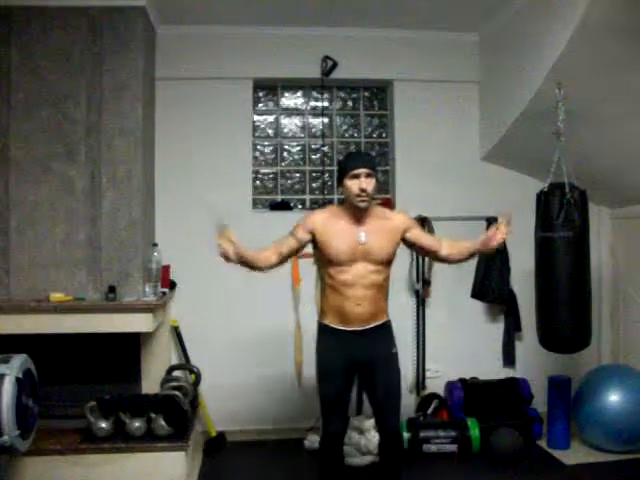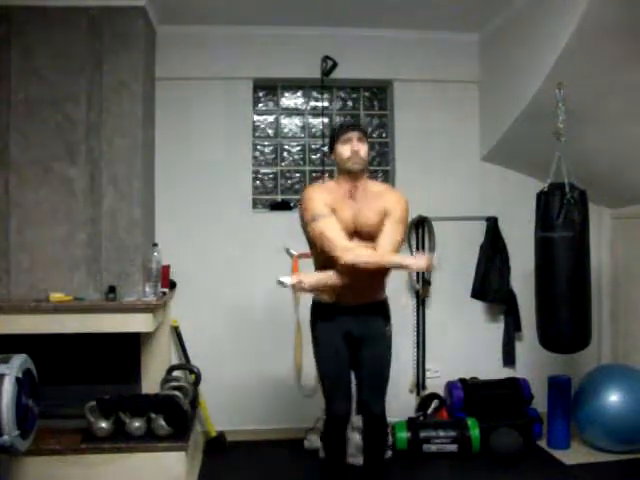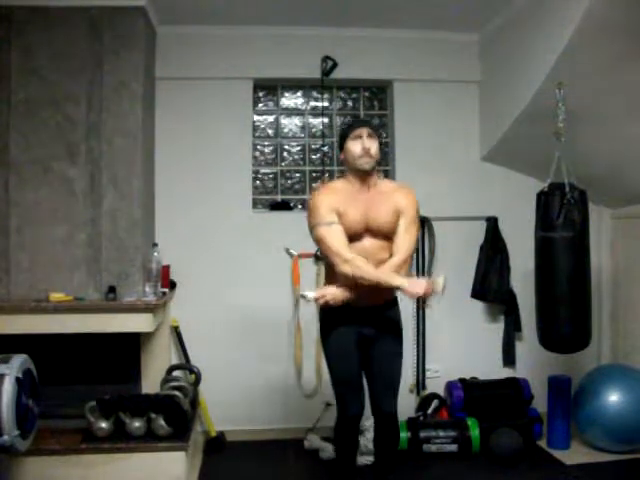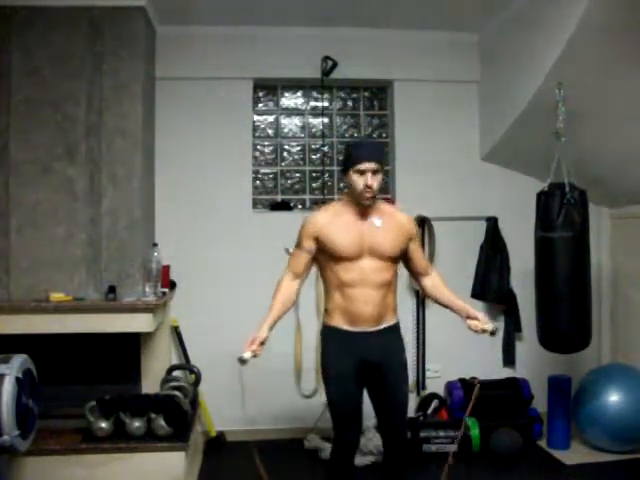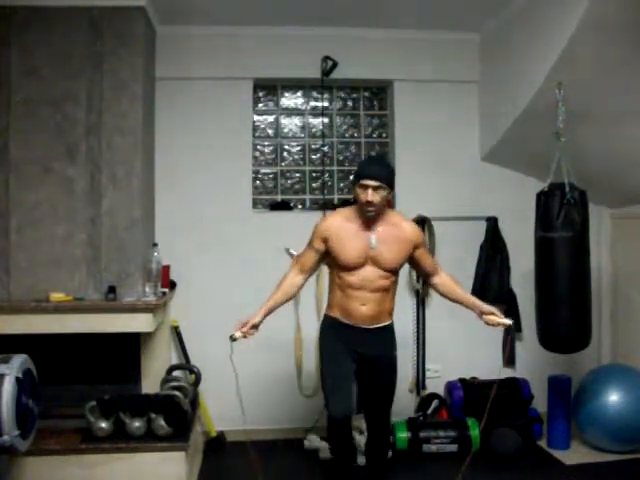
dt=1s
person 1, frame 1
left shoulder: (397, 222)
right shoulder: (318, 222)
left elbow: (442, 249)
right elbow: (273, 255)
left wrist: (482, 244)
right wrist: (239, 254)
left hip: (379, 337)
right hip: (333, 339)
left knee: (390, 426)
right knee: (334, 428)
person 1, frame 2
left shoulder: (392, 199)
right shoulder: (317, 196)
left elbow: (378, 258)
right elbow: (342, 253)
left wrist: (319, 279)
right wrist: (407, 262)
left hip: (373, 315)
right hip: (330, 317)
left knee: (374, 409)
right knee: (338, 410)
person 1, frame 3
left shoulder: (402, 197)
right shoulder: (325, 198)
left elbow: (400, 261)
right elbow: (342, 262)
left wrist: (343, 291)
right wrist: (404, 285)
left hip: (383, 316)
right hip: (341, 318)
left knee: (386, 410)
right knee: (350, 410)
person 1, frame 4
left shoulder: (402, 222)
right shoulder: (320, 222)
left elbow: (426, 275)
right elbow: (293, 277)
left wrist: (465, 310)
right wrist: (266, 326)
left hip: (388, 339)
right hip: (340, 340)
left knee: (396, 431)
right knee: (346, 435)
person 1, frame 5
left shoulder: (408, 232)
right shoulder: (331, 225)
left elbow: (435, 276)
right elbow: (299, 273)
left wrist: (478, 307)
right wrist: (262, 313)
left hip: (381, 336)
right hip: (337, 333)
left knee: (379, 421)
right knee: (340, 414)
